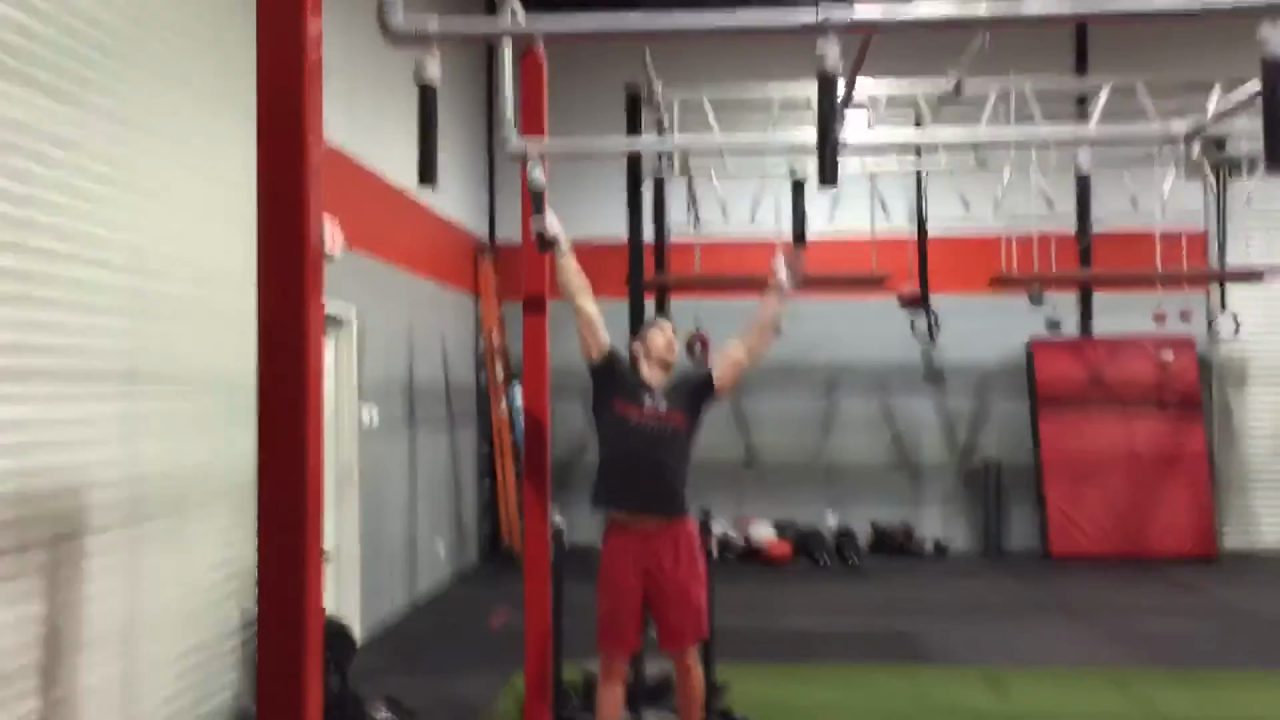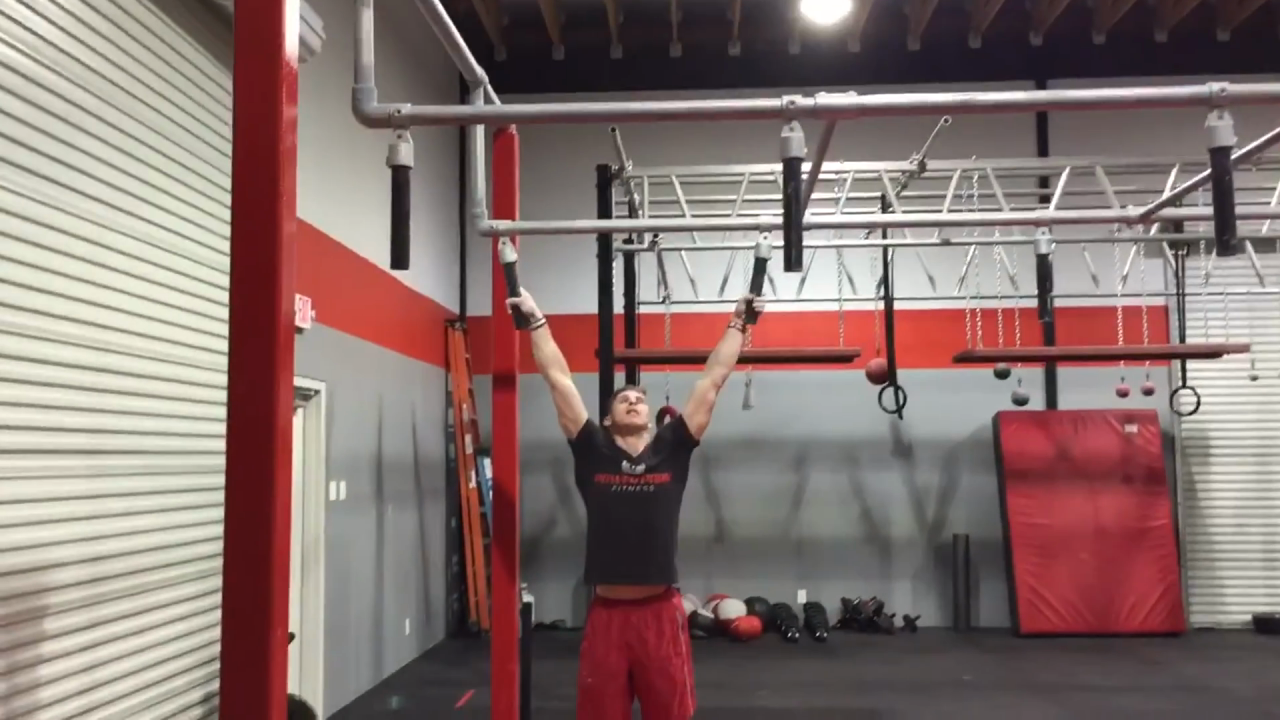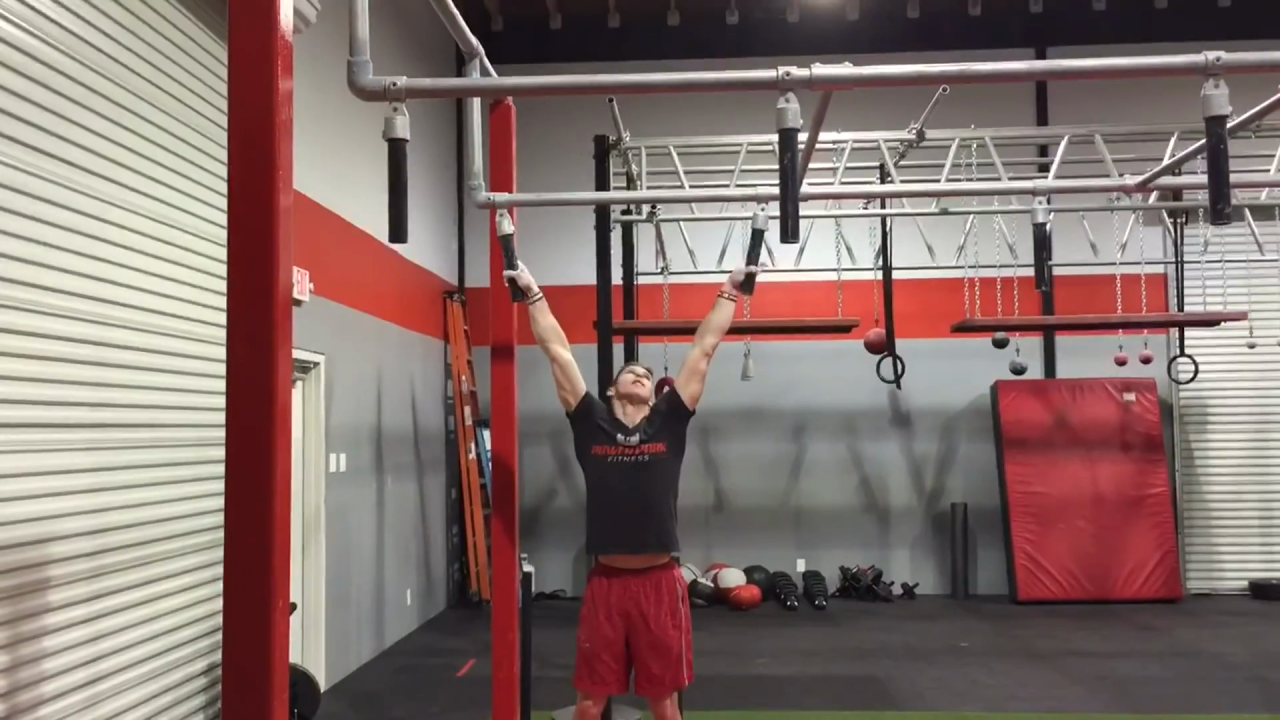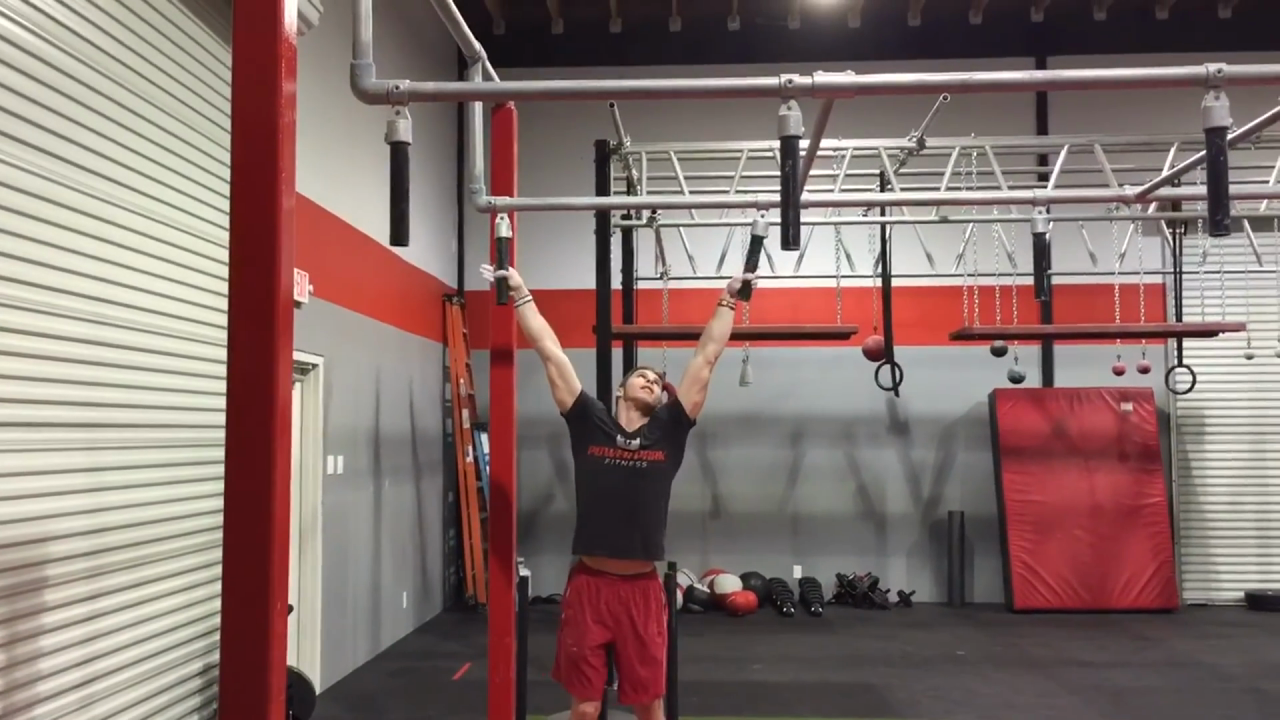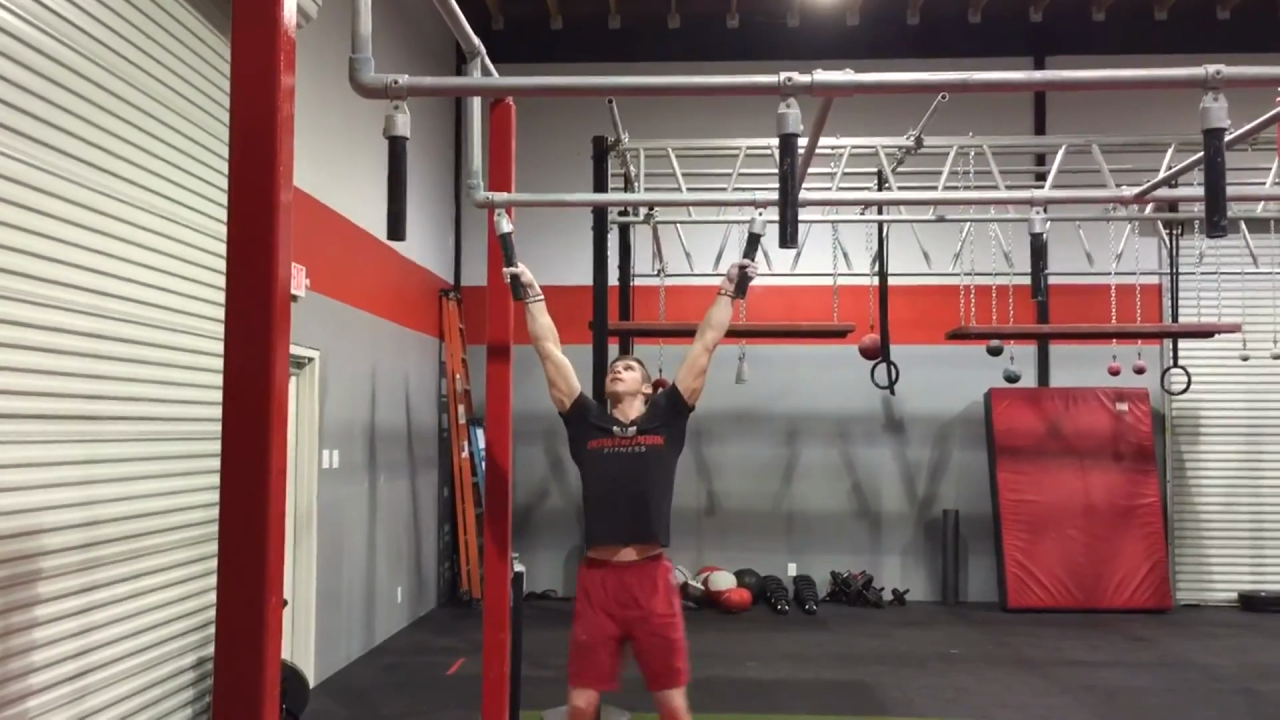
dt=1s
person 1, frame 1
left shoulder: (688, 391)
right shoulder: (613, 379)
left elbow: (745, 350)
right elbow: (583, 306)
left wrist: (778, 289)
right wrist: (559, 244)
left hip: (672, 539)
right hip: (623, 539)
left knee: (686, 654)
right knee: (613, 661)
person 1, frame 2
left shoulder: (671, 449)
right shoulder: (593, 451)
left elbow: (713, 379)
right elbow: (558, 378)
left wrist: (737, 321)
right wrist: (535, 318)
left hip: (660, 612)
right hip: (607, 613)
person 1, frame 3
left shoulder: (669, 422)
right shoulder: (591, 422)
left elbow: (704, 348)
right elbow: (558, 352)
left wrist: (730, 291)
right wrist: (532, 292)
left hip: (660, 582)
right hip: (606, 582)
person 1, frame 4
left shoulder: (669, 430)
right shoulder: (589, 422)
left elbow: (706, 357)
right elbow: (551, 352)
left wrist: (728, 300)
right wrist: (520, 292)
left hip: (642, 589)
right hip: (589, 586)
person 1, frame 5
left shoulder: (666, 418)
right shoulder: (586, 423)
left elbow: (705, 345)
right elbow: (550, 350)
left wrist: (727, 289)
right wrist: (532, 292)
left hip: (651, 578)
right hip: (599, 579)
